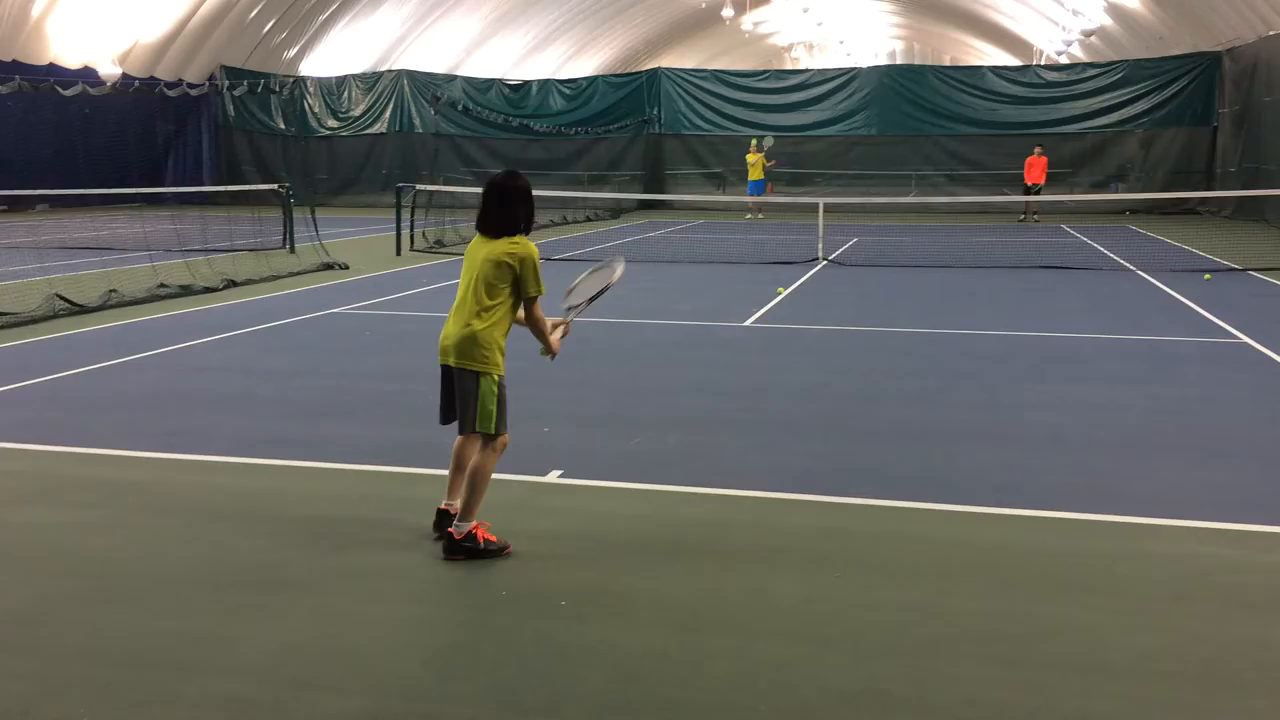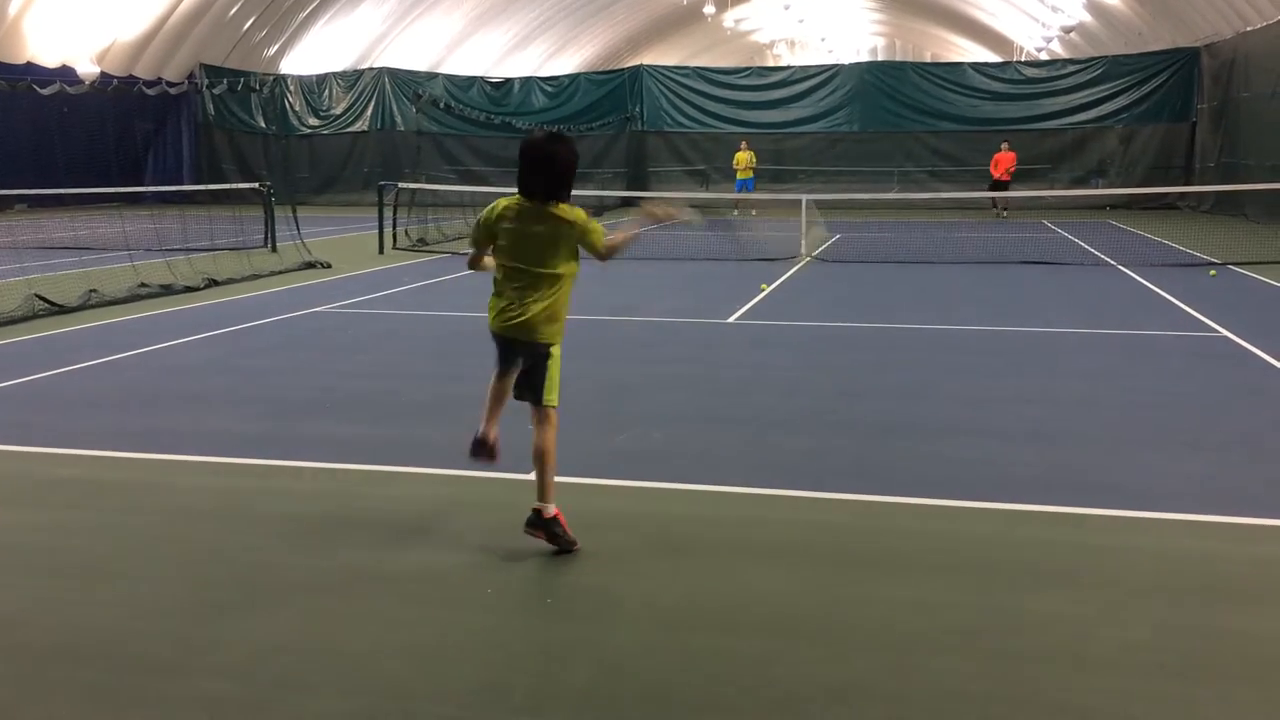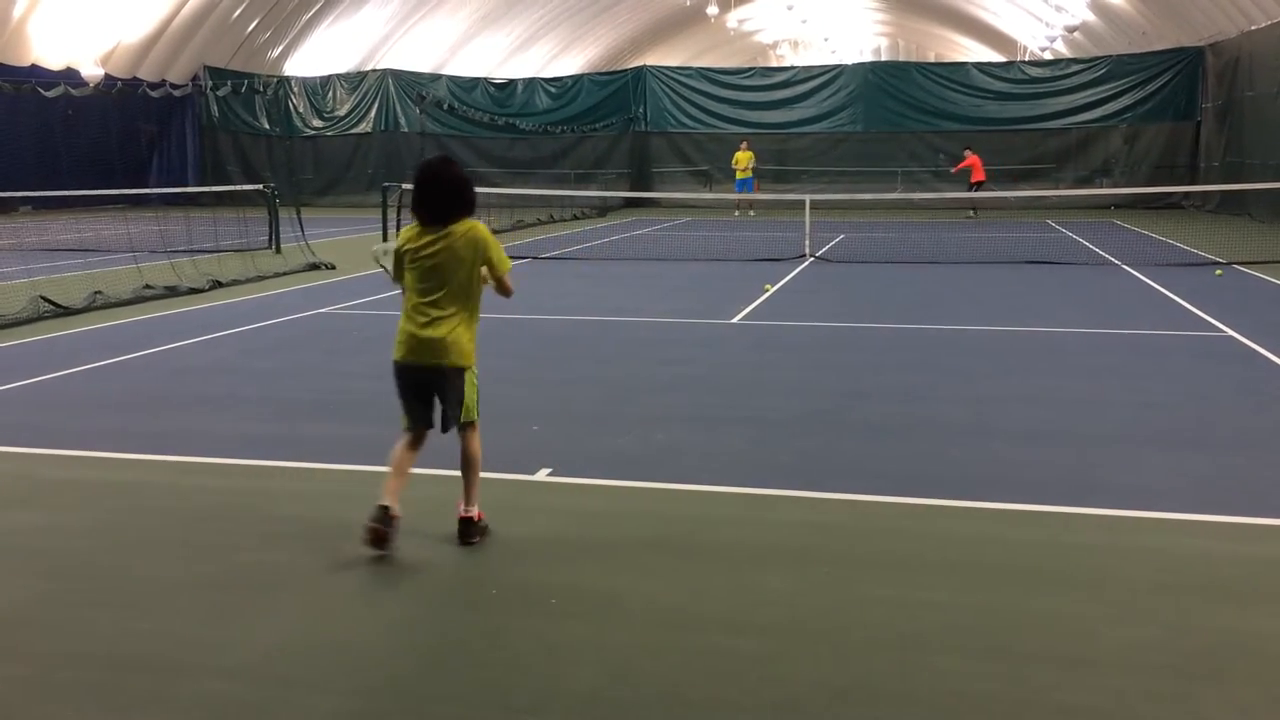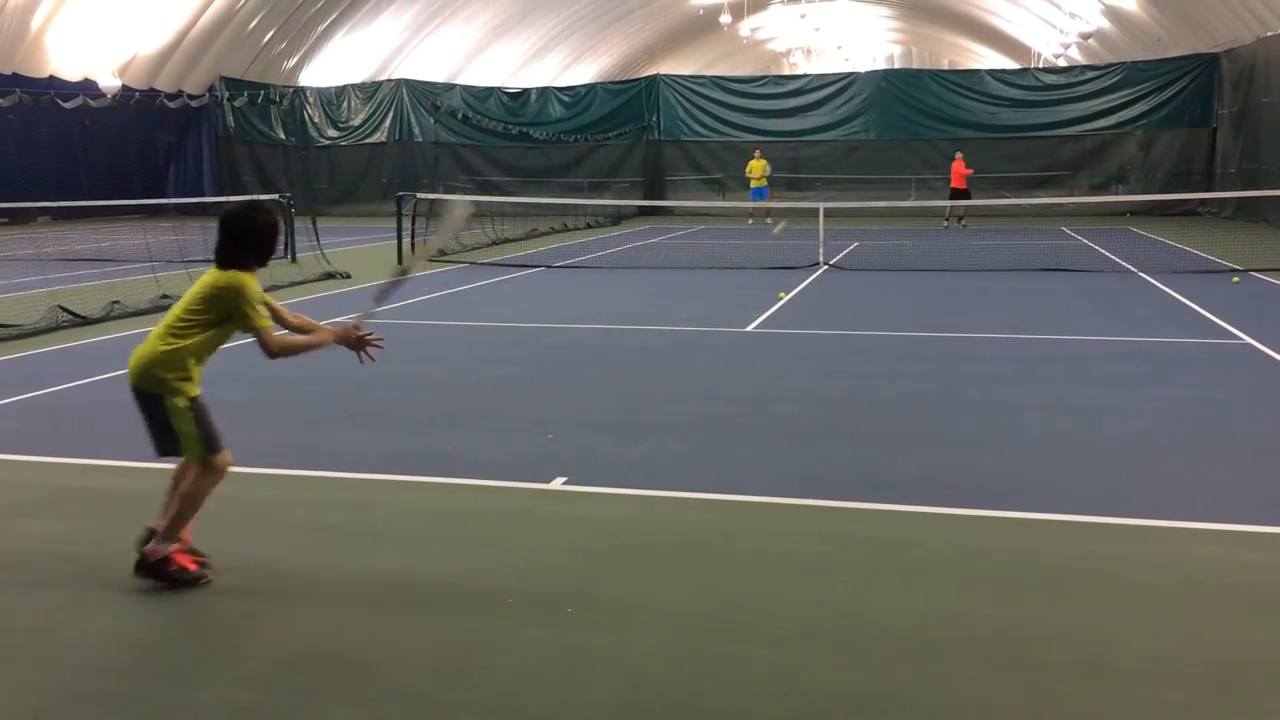
dt=1s
person 1, frame 1
left shoulder: (478, 244)
right shoulder: (524, 251)
right elbow: (534, 314)
left wrist: (536, 322)
right wrist: (550, 341)
left hip: (452, 345)
right hip: (478, 353)
left knee: (470, 432)
right knee: (494, 439)
left ankle: (449, 508)
right ankle: (462, 533)
person 1, frame 2
left shoulder: (502, 210)
right shoulder: (569, 218)
left elbow: (475, 258)
right elbow: (605, 249)
right wrist: (645, 219)
left hip: (502, 319)
right hip: (539, 328)
left knee: (505, 370)
right knee: (544, 418)
left ankle: (485, 434)
right ankle: (544, 512)
person 1, frame 3
left shoulder: (408, 238)
right shoulder: (477, 234)
right elbow: (506, 289)
right wrist: (482, 276)
left hip: (410, 350)
right hip: (453, 351)
left knee: (413, 435)
right knee: (468, 430)
left ankle: (387, 510)
right ankle: (469, 516)
person 1, frame 4
left shoulder: (236, 278)
right shoulder: (237, 283)
left elbow: (286, 319)
right elbow: (274, 346)
left wrist: (346, 334)
right wrist: (332, 337)
left hip: (154, 371)
right hip: (164, 376)
left knee: (199, 453)
right knee: (216, 462)
left ankle: (163, 532)
right ankle: (161, 552)
